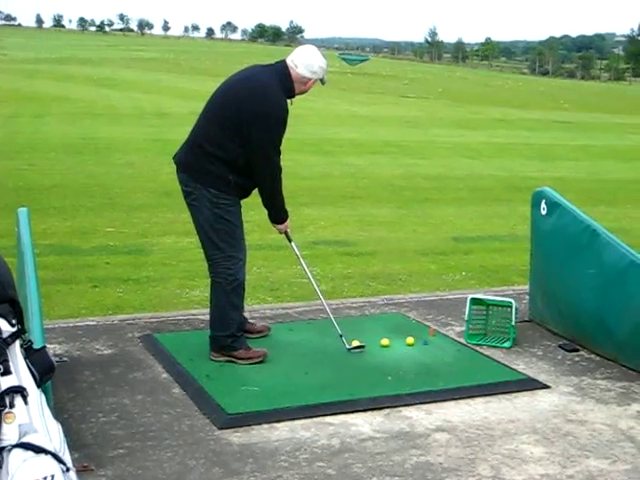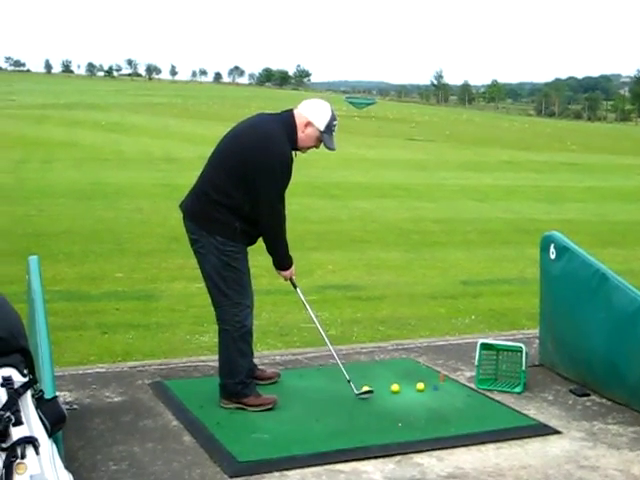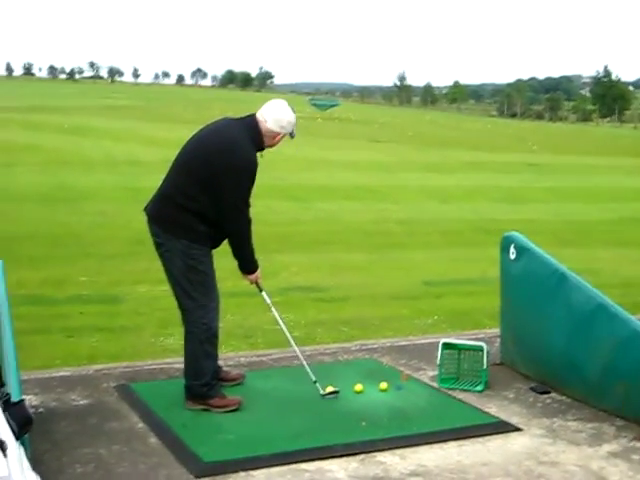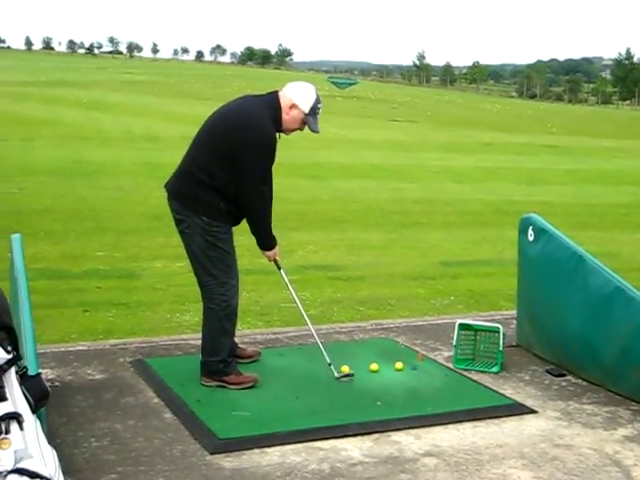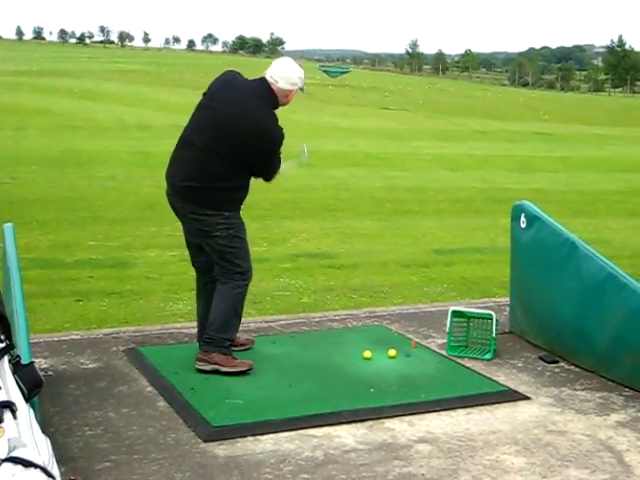
dt=1s
person 1, frame 1
left shoulder: (260, 77)
right shoulder: (270, 101)
right elbow: (266, 163)
right wrist: (278, 215)
left hip: (205, 171)
right hip: (210, 180)
left knee: (230, 257)
right knee: (228, 261)
left ankle: (233, 321)
right ankle: (225, 342)
person 1, frame 2
left shoulder: (268, 127)
right shoulder: (274, 148)
right elbow: (270, 211)
right wrist: (283, 261)
left hip: (213, 219)
right hip: (216, 227)
left knee: (238, 304)
right knee: (235, 308)
left ankle: (243, 368)
right ankle: (235, 389)
person 1, frame 3
left shoulder: (230, 131)
right shoulder: (239, 154)
right elbow: (236, 216)
right wrist: (249, 265)
left hip: (176, 221)
right hip: (181, 230)
left knee: (204, 306)
right knee: (202, 310)
left ankle: (208, 370)
right ankle: (201, 391)
person 1, frame 4
left shoulder: (257, 112)
right shoulder: (257, 127)
left elbow: (260, 180)
right elbow: (252, 191)
left wrist: (265, 227)
right wrist: (267, 240)
left hip: (204, 202)
right hip: (200, 206)
left knee: (225, 279)
right knee: (221, 286)
left ankle: (224, 346)
right ankle: (216, 367)
person 1, frame 5
left shoulder: (228, 81)
right shoulder: (265, 128)
right elbow: (266, 171)
right wrist: (255, 164)
left hip: (181, 187)
right hip: (212, 202)
left knee: (209, 268)
right knee: (235, 273)
left ankle: (216, 334)
right ankle: (213, 349)
